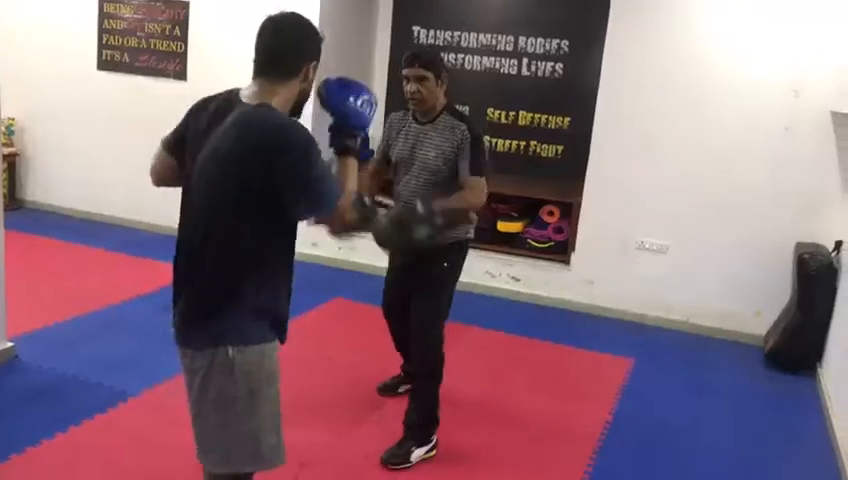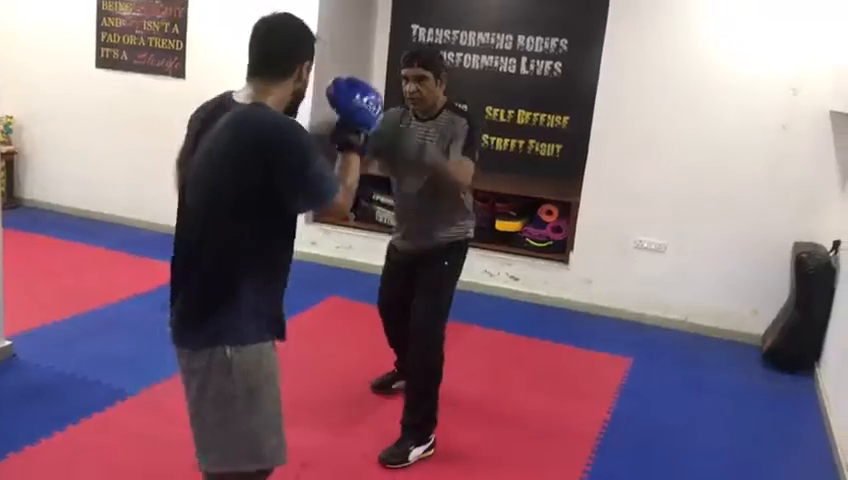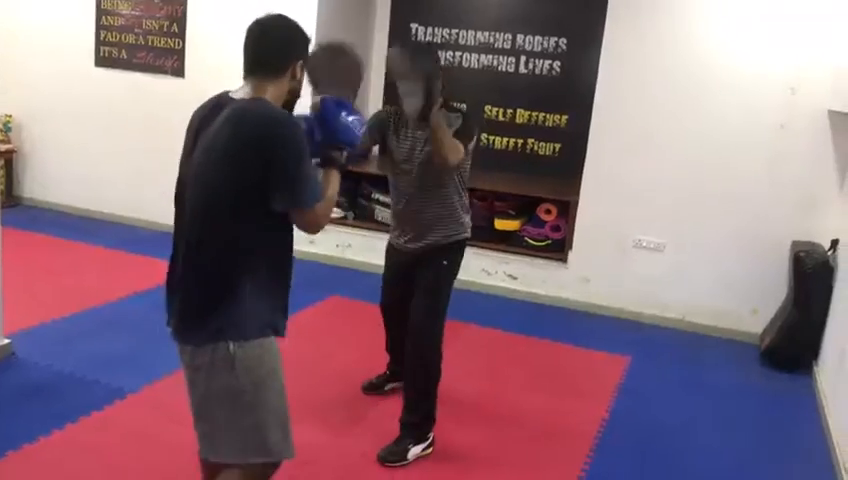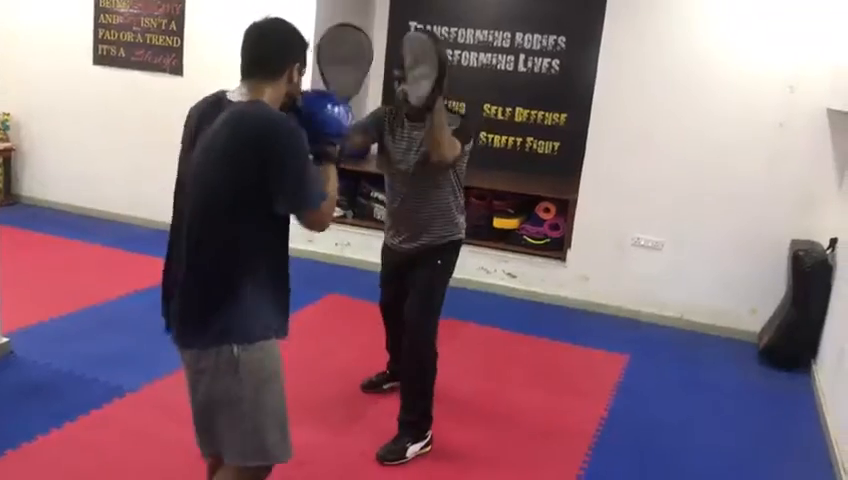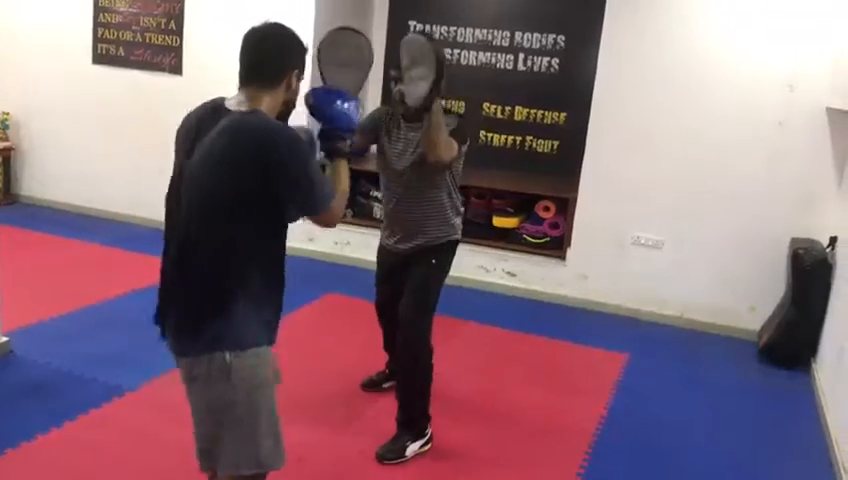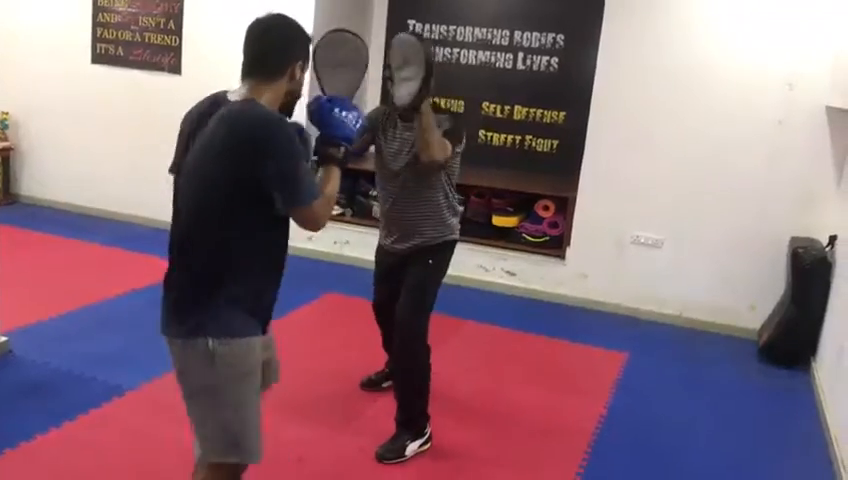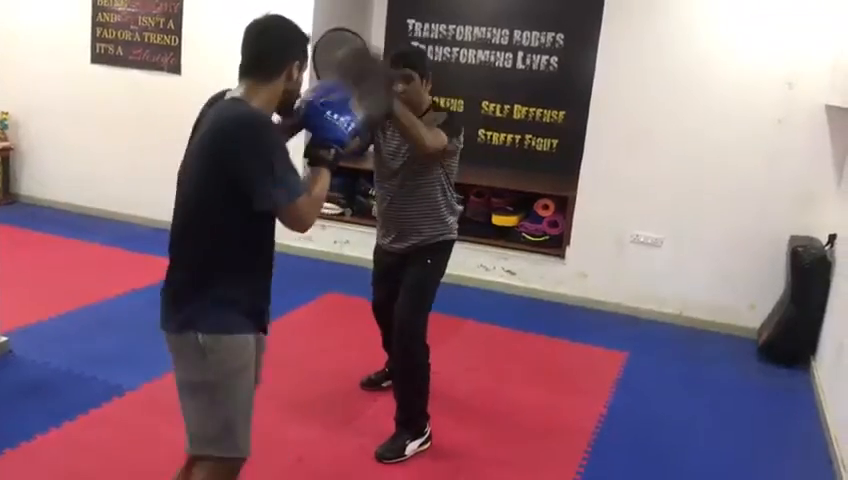
dt=0.1s
person 1, frame 1
left shoulder: (211, 110)
right shoulder: (286, 137)
left elbow: (162, 172)
right elbow: (341, 214)
right wrist: (349, 149)
left hip: (202, 307)
right hip: (235, 323)
person 1, frame 2
left shoulder: (213, 112)
right shoulder: (280, 135)
right elbow: (337, 205)
right wrist: (353, 144)
left hip: (202, 306)
right hip: (231, 320)
left knee: (224, 437)
person 1, frame 3
left shoulder: (211, 112)
right shoulder: (277, 128)
right elbow: (313, 219)
right wrist: (334, 163)
left hip: (199, 304)
right hip: (233, 319)
left knee: (224, 435)
person 1, frame 4
left shoulder: (207, 110)
right shoulder: (277, 130)
right elbow: (318, 216)
right wrist: (328, 155)
left hip: (196, 306)
right hip: (232, 319)
left knee: (225, 432)
person 1, frame 5
left shoulder: (200, 119)
right shoulder: (276, 140)
right elbow: (330, 214)
right wrist: (338, 151)
left hip: (191, 310)
right hip: (225, 327)
person 1, frame 6
left shoulder: (209, 112)
right shoulder: (266, 130)
right elbow: (314, 215)
right wrist: (333, 155)
left hip: (211, 301)
right hip: (217, 316)
left knee: (258, 377)
person 1, frame 7
left shoulder: (222, 108)
right shoulder: (251, 129)
right elbow: (301, 215)
right wrist: (323, 158)
left hip: (214, 300)
right hip: (211, 313)
person 2, frame 1
left shoulder: (463, 131)
right shoulder: (396, 123)
left elbow: (476, 195)
right elbow: (377, 169)
left wrist: (429, 209)
right wrist: (359, 198)
left hip: (444, 245)
left knee: (426, 330)
right knee: (394, 309)
left ankle: (422, 433)
right ankle: (412, 373)
person 2, frame 2
left shoulder: (461, 125)
right shoulder: (394, 119)
left elbow: (462, 178)
right elbow: (367, 150)
left wrist: (427, 157)
left hip: (445, 243)
right hip: (404, 239)
left knee: (426, 329)
right knee: (391, 308)
left ankle: (419, 433)
right ankle: (405, 371)
person 2, frame 3
left shoulder: (457, 122)
right shoulder: (390, 118)
left elbow: (449, 159)
left wrist: (428, 108)
left hip: (443, 243)
right hip: (402, 238)
left knee: (424, 328)
right knee: (392, 309)
left ankle: (418, 431)
right ankle: (398, 371)
person 2, frame 4
left shoulder: (453, 126)
right shoulder: (387, 119)
left elbow: (441, 156)
right elbow: (349, 139)
left wrist: (434, 100)
left hip: (439, 243)
right hip: (398, 239)
left knee: (419, 326)
right knee: (391, 310)
left ankle: (416, 431)
right ankle: (398, 370)
person 2, frame 5
left shoulder: (451, 127)
right shoulder: (384, 119)
left elbow: (438, 156)
right elbow: (348, 140)
left wrist: (430, 103)
left hip: (434, 242)
right hip: (393, 239)
left knee: (414, 324)
right knee: (387, 309)
left ankle: (415, 429)
right ankle: (396, 369)
person 2, frame 6
left shoulder: (449, 127)
right shoulder: (382, 118)
left elbow: (431, 155)
left wrist: (422, 101)
left hip: (432, 242)
right hip: (391, 240)
left knee: (409, 326)
right knee: (384, 309)
left ankle: (415, 428)
right ankle: (397, 371)
person 2, frame 7
left shoulder: (445, 123)
right shoulder: (380, 117)
left elbow: (427, 145)
left wrist: (392, 106)
left hip: (431, 241)
right hip: (389, 237)
left knee: (409, 323)
right knee: (383, 308)
left ankle: (415, 427)
right ankle: (396, 368)
